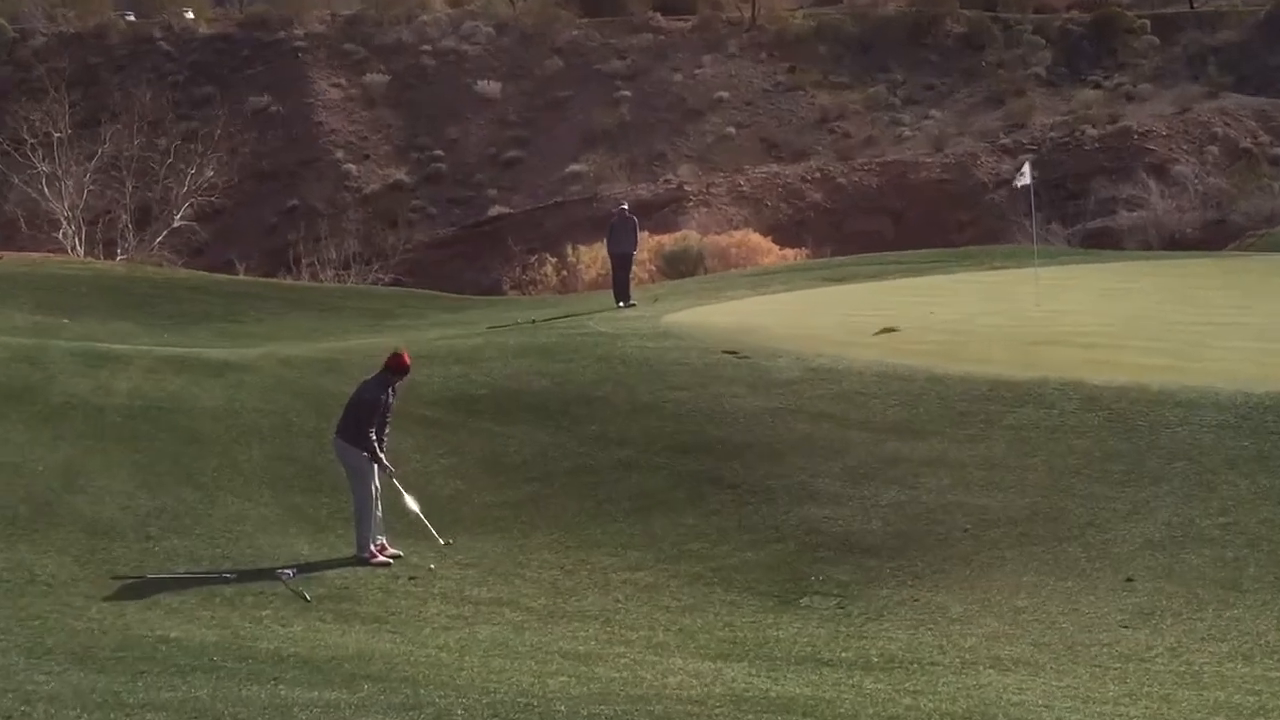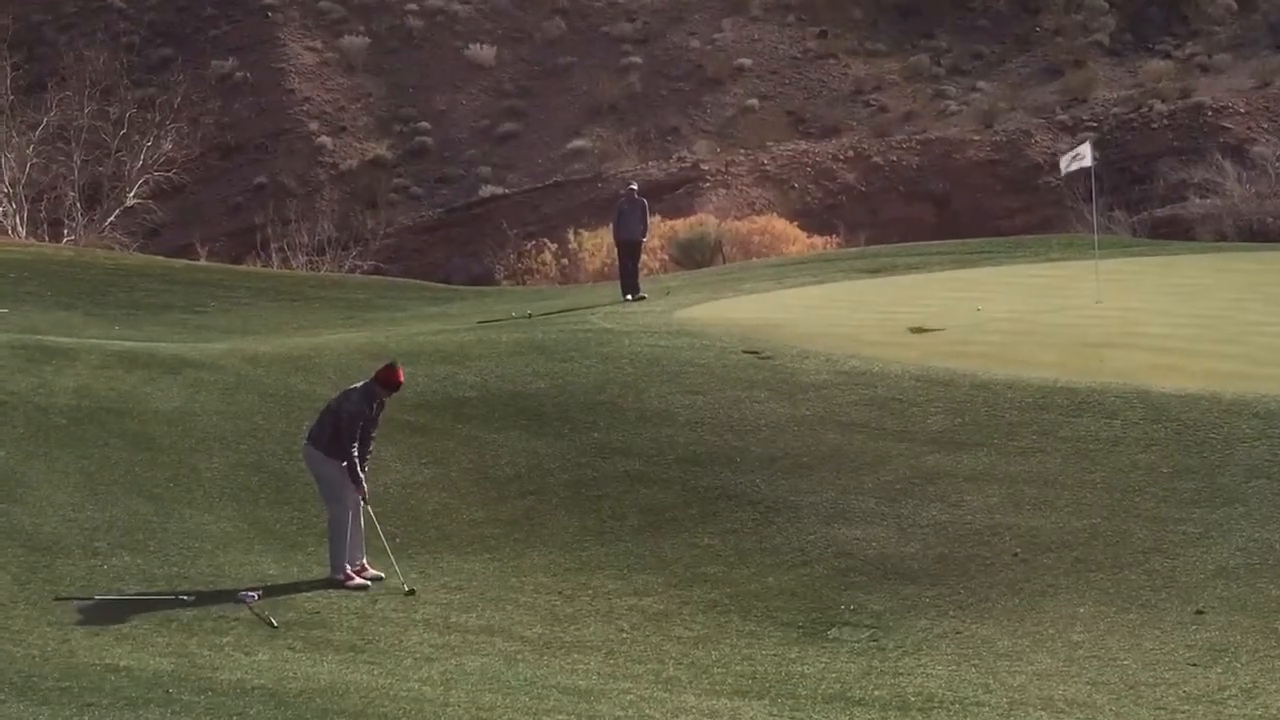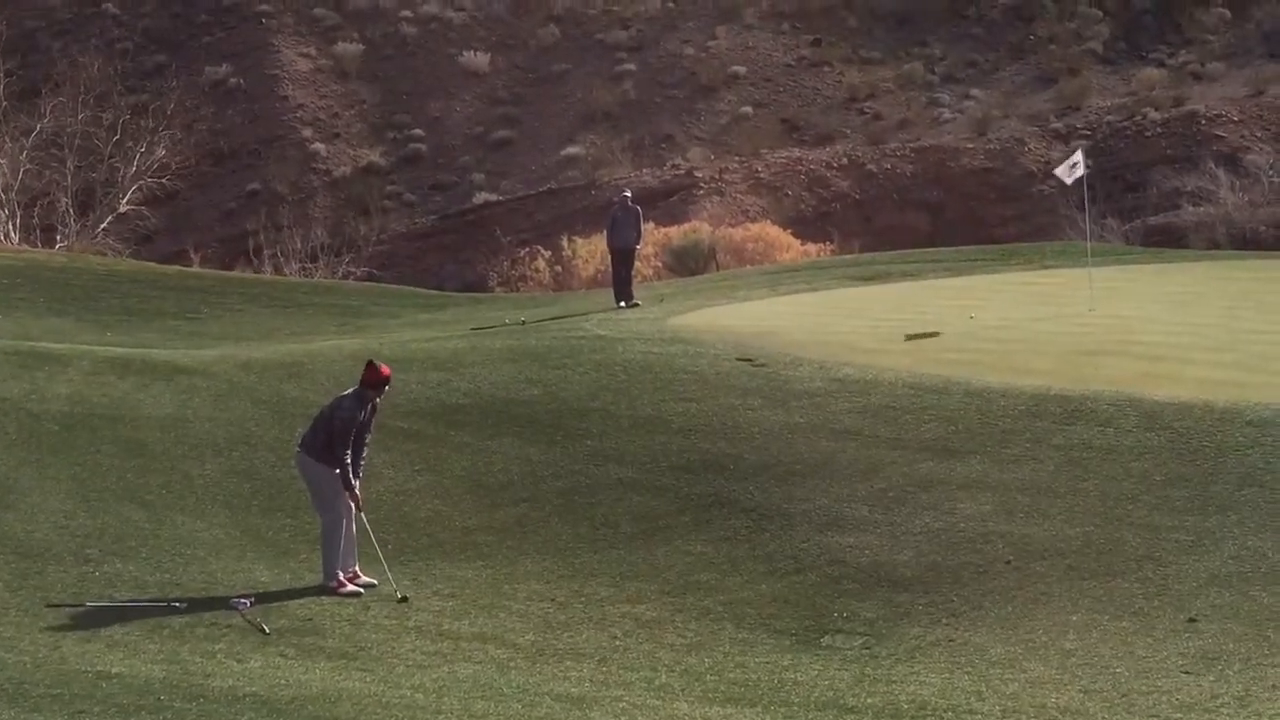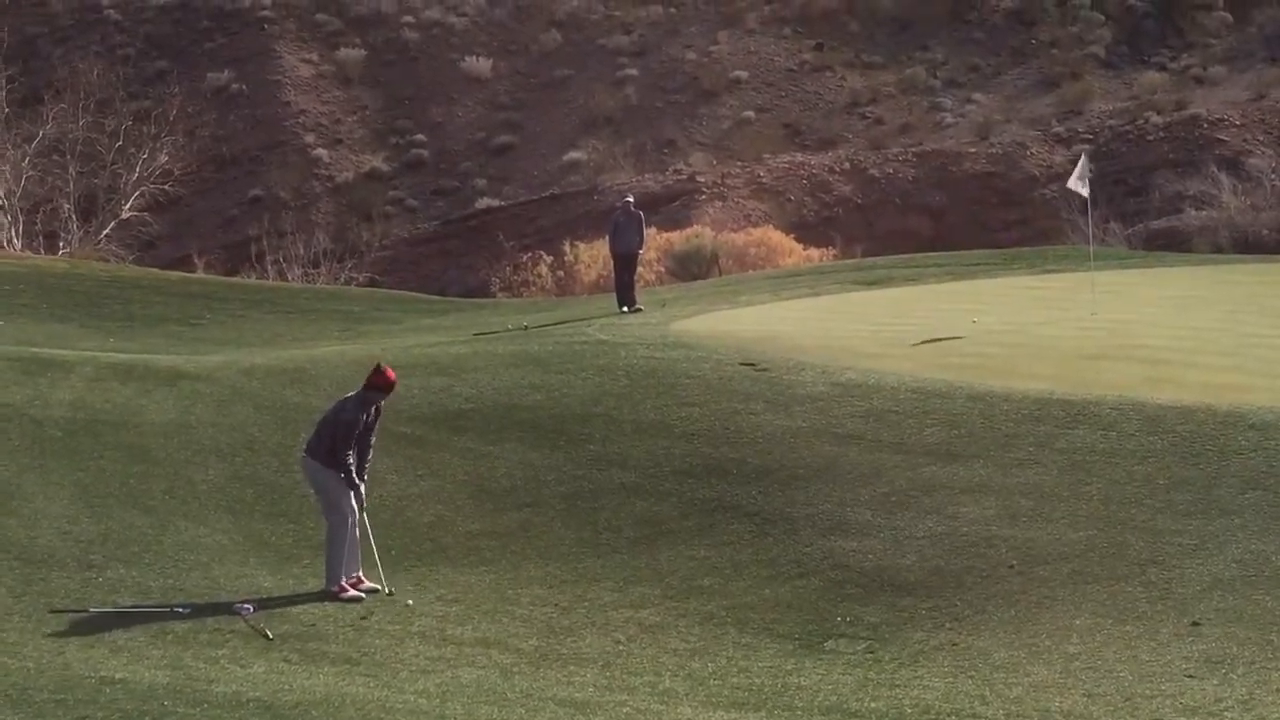
dt=1s
person 1, frame 1
left shoulder: (389, 387)
right shoulder: (373, 392)
left elbow: (384, 422)
right elbow: (367, 431)
left wrist: (381, 452)
right wrist: (379, 459)
left hip: (365, 444)
right hip: (350, 444)
left knee: (374, 492)
right knee: (365, 495)
left ankle: (377, 542)
right ankle: (365, 550)
person 1, frame 2
left shoulder: (377, 400)
right shoulder: (355, 402)
left elbow: (367, 438)
right elbow: (349, 445)
left wrist: (361, 472)
right wrist: (358, 480)
left hip: (338, 453)
right hip: (321, 452)
left knee: (354, 505)
right knee: (342, 509)
left ankle: (356, 563)
right ankle: (340, 571)
person 1, frame 3
left shoulder: (371, 404)
right shoulder: (348, 408)
left elbow: (361, 442)
right elbow: (342, 451)
left wrist: (356, 479)
right wrist: (350, 486)
left hip: (330, 459)
right hip: (314, 459)
left knee: (347, 511)
right knee: (335, 515)
left ankle: (349, 570)
right ankle: (333, 578)
person 1, frame 4
left shoulder: (374, 407)
right shoulder: (351, 410)
left elbow: (365, 444)
right elbow: (343, 452)
left wrist: (361, 480)
right wrist: (355, 485)
left hip: (336, 463)
right hip: (320, 463)
left knee: (351, 516)
right knee: (341, 518)
left ankle: (352, 575)
right ankle: (335, 583)
